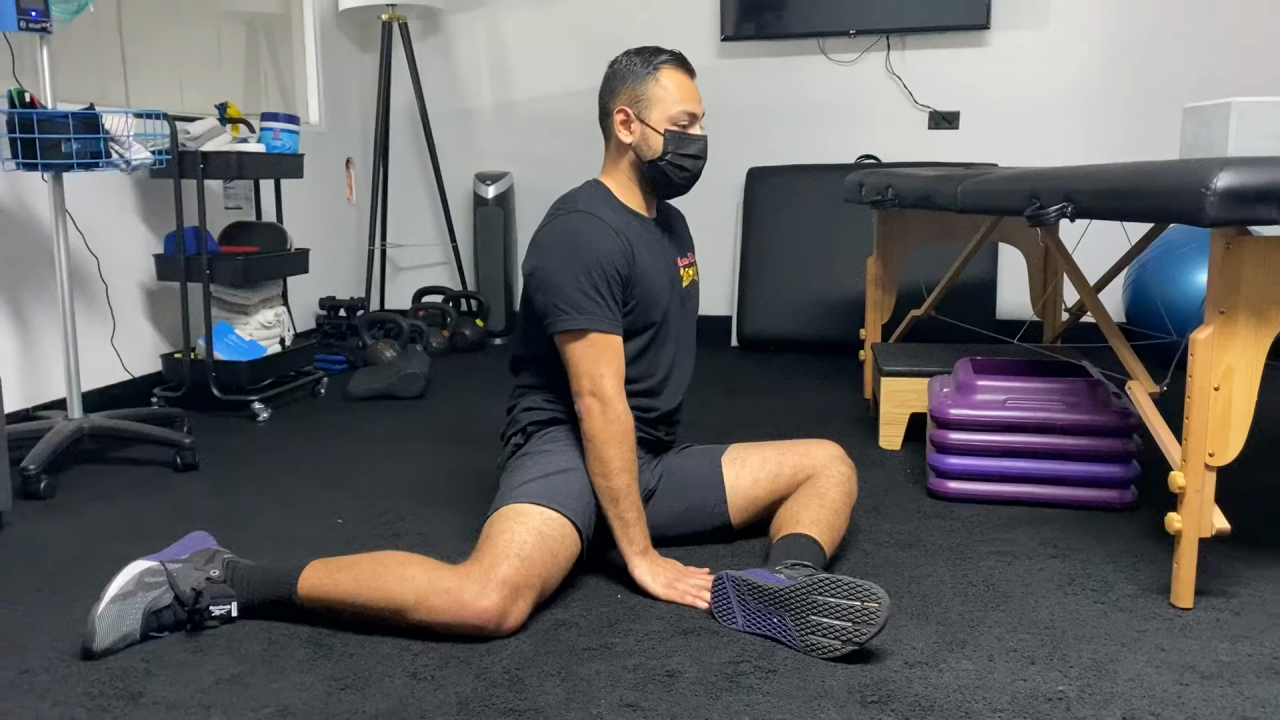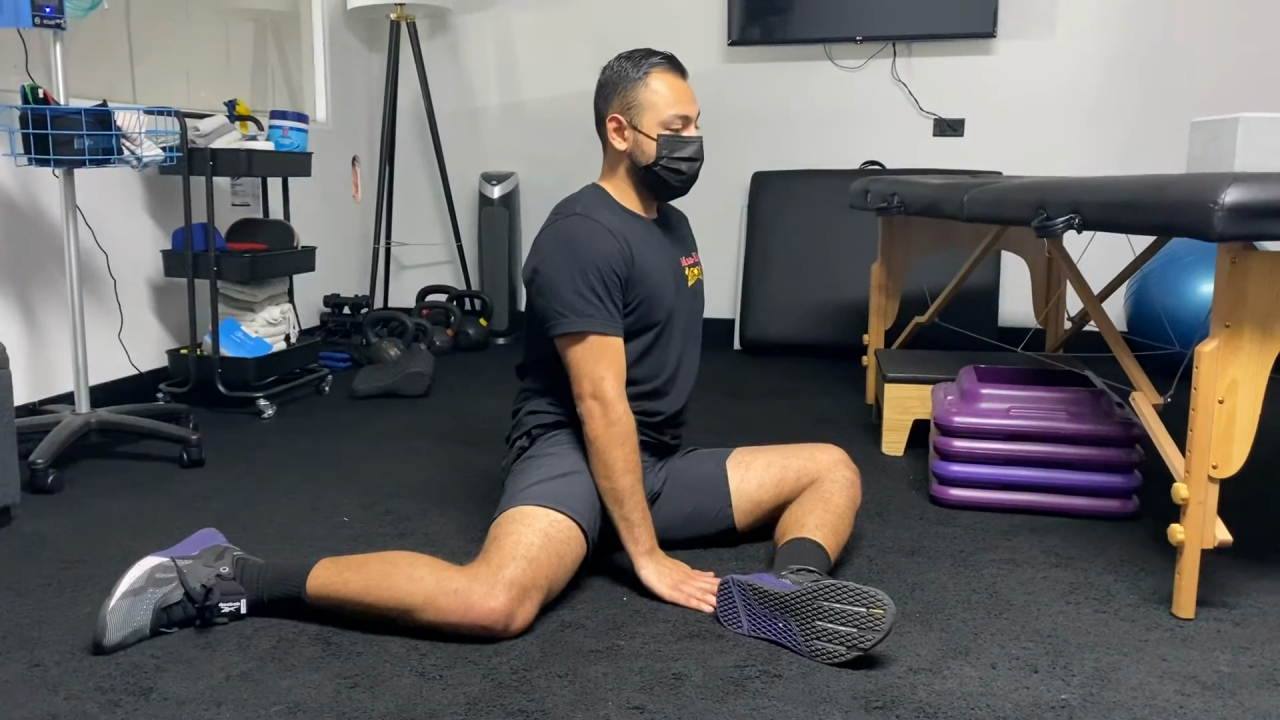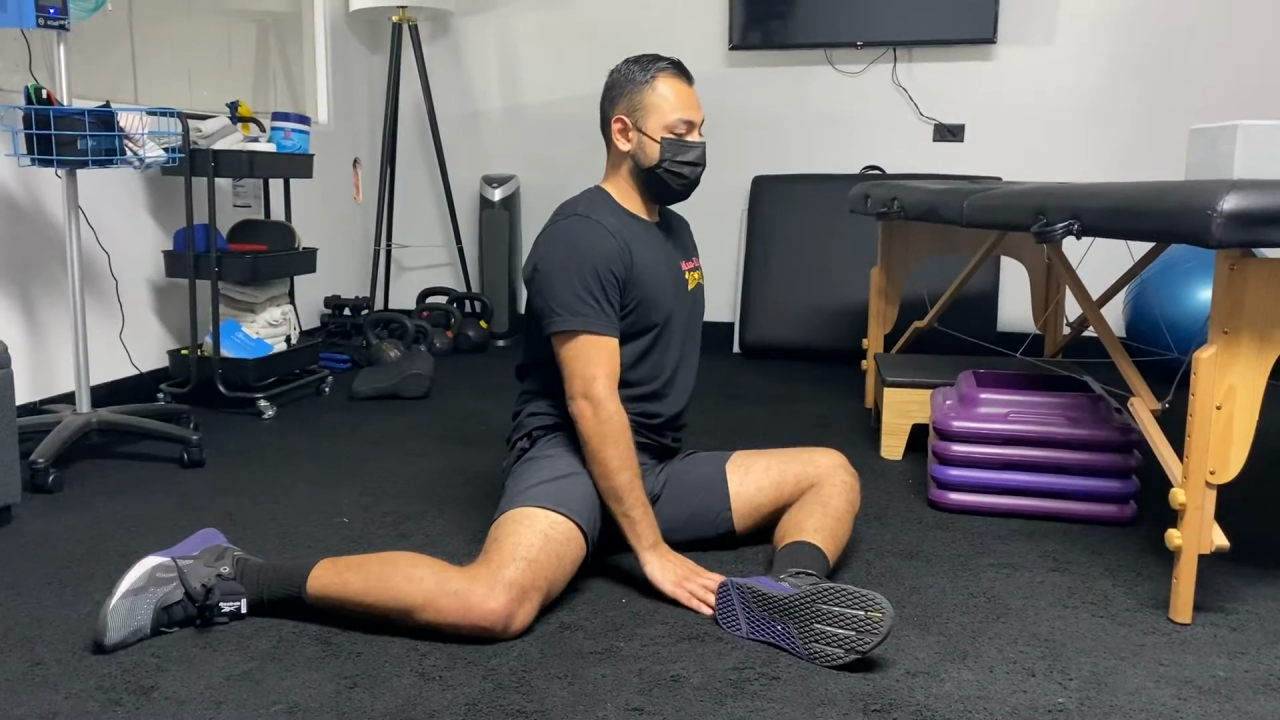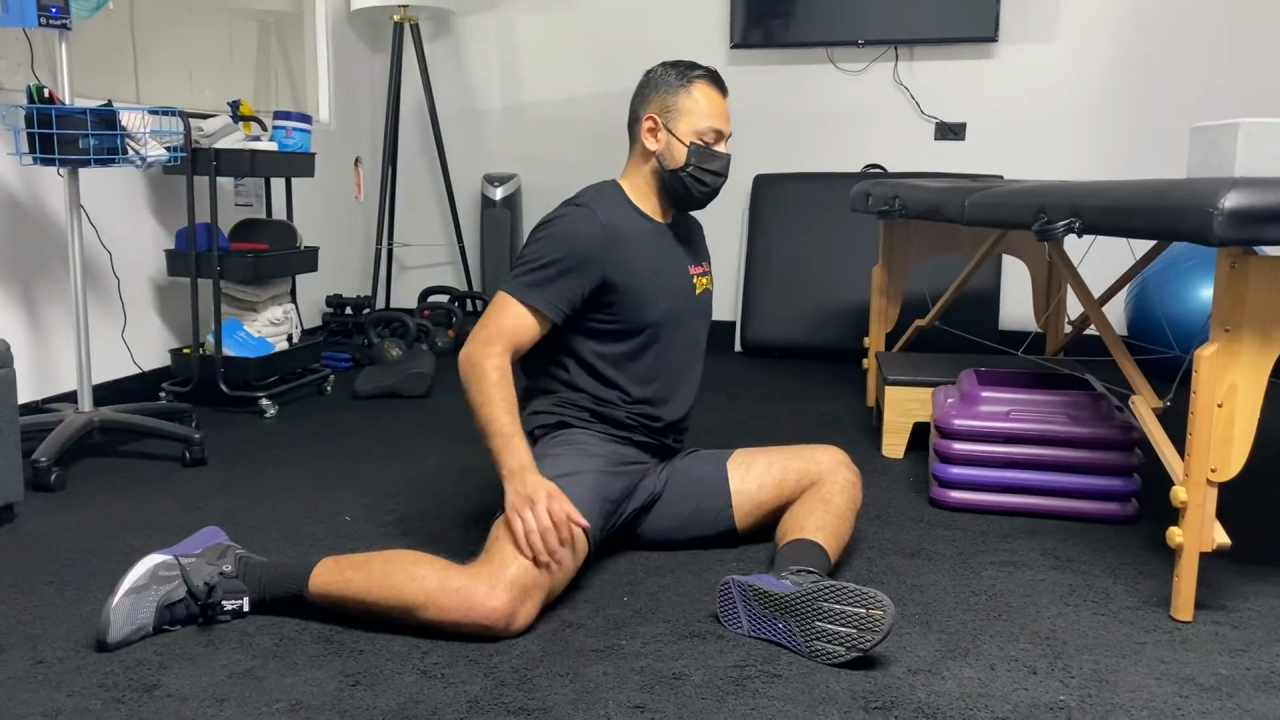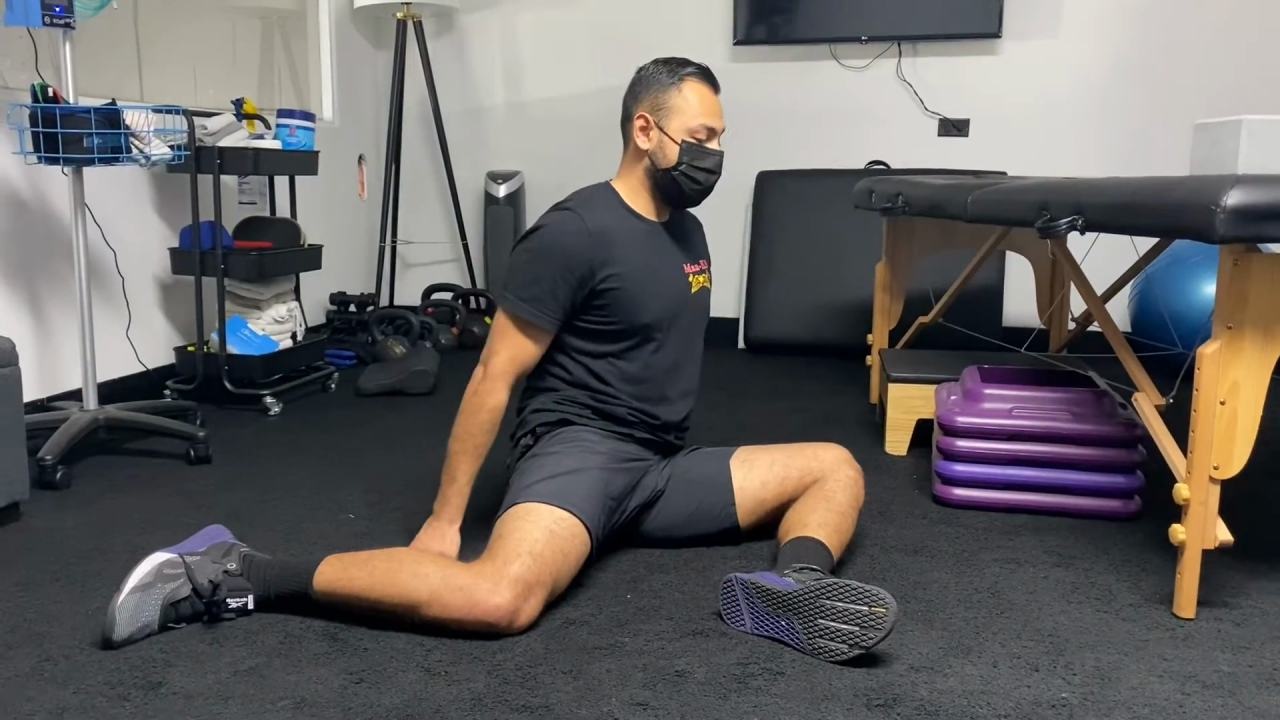
dt=1s
person 1, frame 1
left shoulder: (670, 224)
right shoulder: (584, 232)
right elbow: (598, 401)
left wrist: (659, 490)
right wrist: (642, 555)
left hip: (651, 456)
right hip: (568, 447)
left knee: (831, 464)
right knee: (488, 601)
left ankle: (781, 592)
right ankle: (216, 581)
person 1, frame 2
left shoulder: (672, 225)
right shoulder: (583, 235)
right elbow: (600, 402)
left wrist: (666, 483)
right wrist: (647, 556)
left hip: (656, 459)
right hip: (572, 451)
left knee: (832, 468)
right knee: (494, 603)
left ankle: (788, 595)
right ankle: (227, 579)
person 1, frame 3
left shoulder: (674, 230)
right shoulder: (584, 236)
right elbow: (591, 401)
left wrist: (667, 496)
right wrist: (651, 548)
left hip: (656, 463)
right hip: (572, 456)
left knee: (832, 473)
right knee: (495, 603)
left ankle: (785, 597)
right ankle: (226, 580)
person 1, frame 4
left shoulder: (686, 233)
right shoulder: (589, 227)
right elbow: (484, 353)
left wrist: (667, 448)
right wrist: (525, 480)
left hip: (658, 467)
right hip: (579, 451)
left knee: (834, 469)
right knee: (495, 602)
left ankle: (786, 595)
right ankle: (228, 578)
person 1, frame 5
left shoulder: (688, 232)
right shoulder: (576, 232)
right elbow: (494, 377)
left wrist: (672, 449)
right wrist: (444, 517)
left hip: (663, 465)
right hip: (578, 448)
left knee: (836, 467)
right knee: (499, 598)
left ankle: (790, 591)
right ankle: (234, 575)
